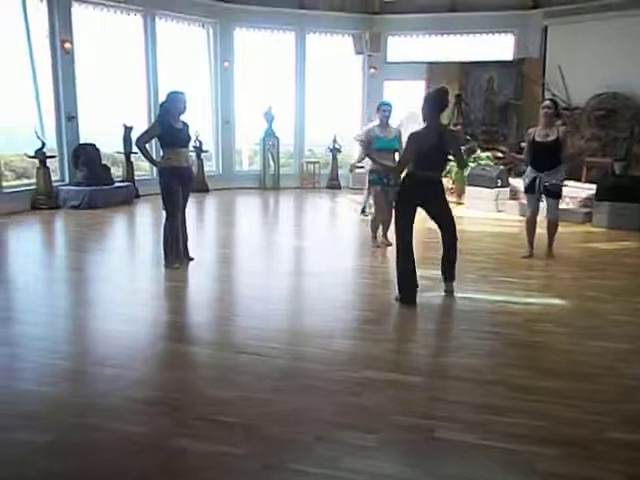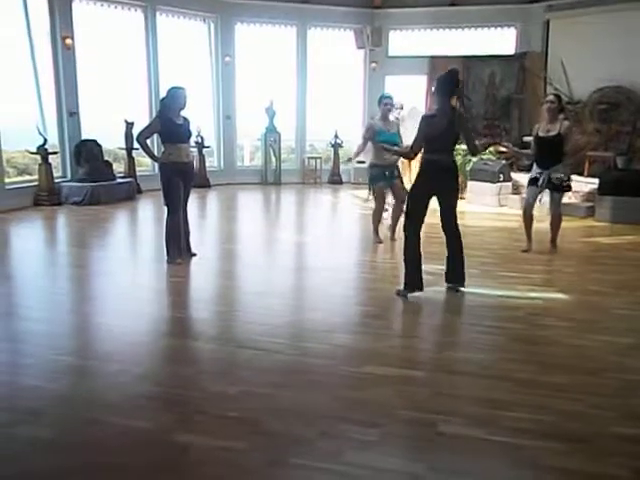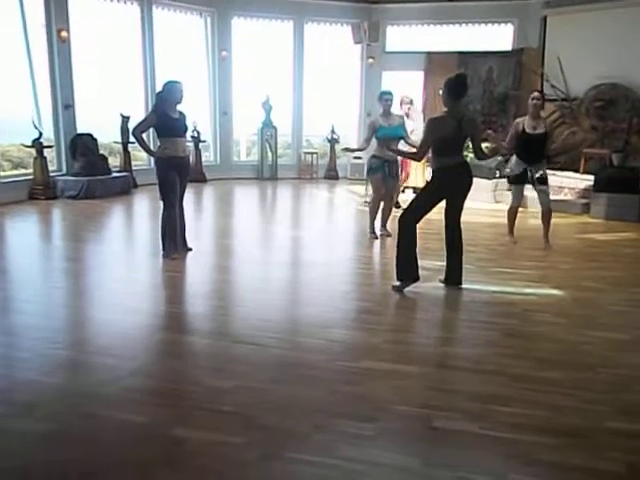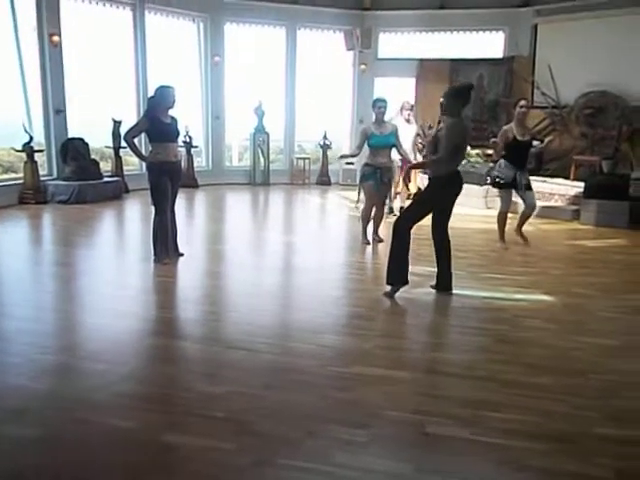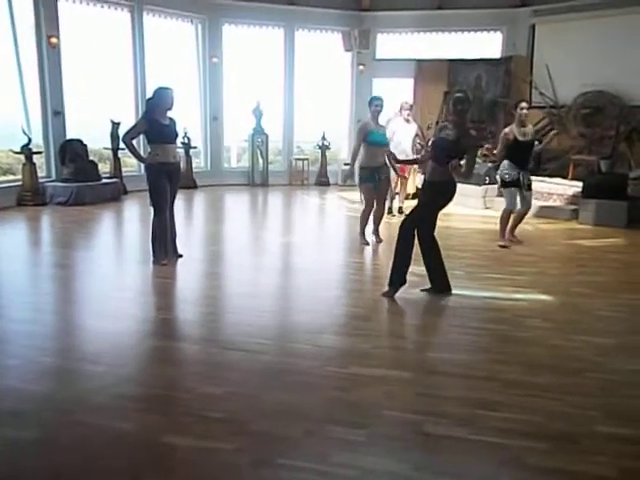
dt=0.5s
person 1, frame 1
left shoulder: (416, 137)
right shoulder: (452, 136)
left elbow: (399, 169)
right elbow: (461, 164)
left hip: (411, 189)
right hip: (434, 190)
left knee: (404, 240)
right knee: (449, 231)
left ankle: (408, 294)
right ankle: (448, 281)
person 1, frame 2
left shoulder: (429, 119)
right shoulder: (461, 119)
left elbow: (411, 153)
right elbow: (474, 151)
left wrist: (384, 147)
right wrist: (486, 144)
left hip: (428, 174)
right hip: (450, 173)
left knee: (412, 227)
right knee: (450, 224)
left ankle: (412, 283)
right ankle: (455, 279)
person 1, frame 3
left shoulder: (436, 123)
right shoulder: (471, 122)
left elbow: (419, 156)
right elbow: (480, 155)
left wrist: (392, 149)
left hip: (442, 178)
right hip: (463, 176)
left knee: (407, 220)
right knee: (453, 223)
left ankle: (407, 276)
right ankle: (453, 276)
person 1, frame 4
left shoulder: (450, 126)
right shoulder: (460, 127)
left elbow: (442, 158)
left wrist: (412, 166)
left hip: (440, 184)
right hip: (452, 182)
left knee: (402, 224)
right knee: (440, 229)
left ankle: (397, 280)
right ankle: (443, 282)
person 1, frame 5
left shoulder: (468, 137)
right shoulder: (441, 127)
left elbow: (468, 172)
left wrist: (458, 172)
right wrist: (403, 161)
left hip: (442, 188)
right hip: (428, 185)
left knee: (408, 226)
right knee: (425, 233)
left ankle: (396, 282)
right ankle: (440, 284)
person 2, frame 1
left shoulder: (184, 125)
right shoulder: (161, 125)
right elbow: (140, 142)
left wrist: (188, 161)
right wrist: (155, 162)
left hip: (186, 172)
right hip: (169, 172)
left knee: (181, 213)
right knee: (172, 214)
left ankle: (182, 253)
right ankle: (171, 257)
person 2, frame 2
left shoulder: (185, 121)
right shoulder: (162, 120)
right elbow: (141, 137)
left wrist: (189, 156)
right wrist: (155, 158)
left hip: (187, 167)
right hip: (170, 168)
left knee: (183, 208)
right knee: (174, 209)
left ankle: (185, 248)
right ankle: (174, 253)
person 2, frame 3
left shoulder: (181, 115)
right shoulder: (158, 114)
right elbow: (136, 131)
left wrist: (185, 150)
right wrist: (151, 152)
left hip: (183, 161)
right hip: (166, 162)
left knee: (179, 202)
right knee: (170, 204)
left ankle: (181, 243)
right ankle: (169, 247)
person 2, frame 4
left shoulder: (173, 120)
right shoulder: (150, 119)
right elbow: (128, 137)
left wrist: (177, 155)
right wrist: (143, 157)
left hip: (175, 166)
right hip: (158, 167)
left knee: (170, 208)
right knee: (161, 209)
left ankle: (172, 248)
right ankle: (161, 252)
person 2, frame 5
left shoulder: (171, 121)
right shoulder: (148, 120)
right elbow: (127, 138)
left wrist: (176, 158)
right wrist: (141, 158)
left hip: (174, 167)
right hip: (157, 168)
left knee: (169, 209)
right knee: (160, 210)
left ankle: (171, 249)
right ankle: (160, 254)
person 3, frame 1
left shoulder: (561, 131)
right shoulder: (532, 133)
left elbow: (564, 156)
right elbow: (526, 158)
right wrist: (510, 155)
left hip: (553, 176)
right hip: (534, 175)
left knee: (552, 215)
right knee: (531, 213)
left ankle: (550, 247)
right ankle: (530, 247)
person 3, frame 2
left shoulder: (565, 126)
right shoulder: (537, 127)
right elbow: (533, 153)
right wrist: (514, 150)
left hip: (557, 171)
right hip: (539, 170)
left knee: (555, 209)
right knee: (527, 205)
left ankle: (553, 242)
right ankle: (528, 240)
person 3, frame 3
left shoulder: (546, 124)
right shoulder: (519, 123)
left elbow: (549, 151)
right elbow: (507, 148)
left wrist: (563, 139)
right wrist: (495, 141)
left hip: (538, 167)
right hip: (519, 165)
left knee: (546, 203)
right knee: (516, 202)
left ankle: (546, 236)
right ankle: (510, 232)
person 3, frame 4
left shoulder: (528, 130)
right shoulder: (507, 130)
right elbow: (497, 155)
left wrist: (542, 145)
right wrist: (495, 148)
left hip: (522, 172)
right hip: (506, 170)
left knee: (531, 205)
right knee: (505, 207)
left ankle: (519, 229)
right ankle: (501, 239)
person 3, frame 5
left shoulder: (530, 129)
right shoulder: (508, 132)
left elbow: (530, 151)
right elbow: (499, 155)
left wrist: (547, 141)
left hip: (524, 171)
right hip: (509, 170)
left knee: (526, 206)
right knee: (510, 205)
left ankle: (511, 233)
right ankle: (502, 237)
person 4, frame 1
left shoulder: (396, 132)
right shoulder: (370, 132)
left elbow: (401, 153)
right elbow: (364, 152)
right wrist: (356, 162)
left hip: (392, 173)
right hip: (376, 173)
left knee: (389, 208)
right knee: (379, 208)
left ankle: (384, 236)
right ankle: (373, 237)
person 4, frame 2
left shoulder: (395, 124)
right shoulder: (373, 125)
left elbow: (400, 145)
right elbow: (363, 144)
right wrist: (354, 156)
left hip: (392, 167)
right hip: (376, 168)
left knee: (401, 198)
right knee: (379, 204)
left ankle: (393, 229)
right ankle: (375, 233)
person 4, frame 3
left shoulder: (400, 119)
right shoulder: (375, 122)
left elbow: (406, 139)
right elbow: (366, 142)
right wrist: (355, 149)
left hip: (393, 162)
right hip: (377, 160)
left knee: (390, 197)
right knee: (377, 195)
left ankle: (383, 226)
right ankle: (371, 228)
person 4, frame 4
left shoulder: (393, 128)
right shoulder: (367, 130)
left elbow: (399, 148)
right elbow: (358, 149)
left wrist: (410, 161)
right wrist: (349, 154)
left hip: (387, 170)
right hip: (370, 168)
left knee: (381, 204)
right knee: (370, 203)
left ankle: (376, 232)
right ankle: (364, 233)
person 4, frame 5
left shoulder: (383, 128)
right shoulder: (365, 125)
right elbow: (357, 147)
left wrist: (396, 169)
right wrist: (351, 167)
left hip: (382, 169)
right hip: (367, 169)
left knee: (381, 203)
right knee: (369, 204)
left ankle: (376, 230)
right ankle: (362, 234)
